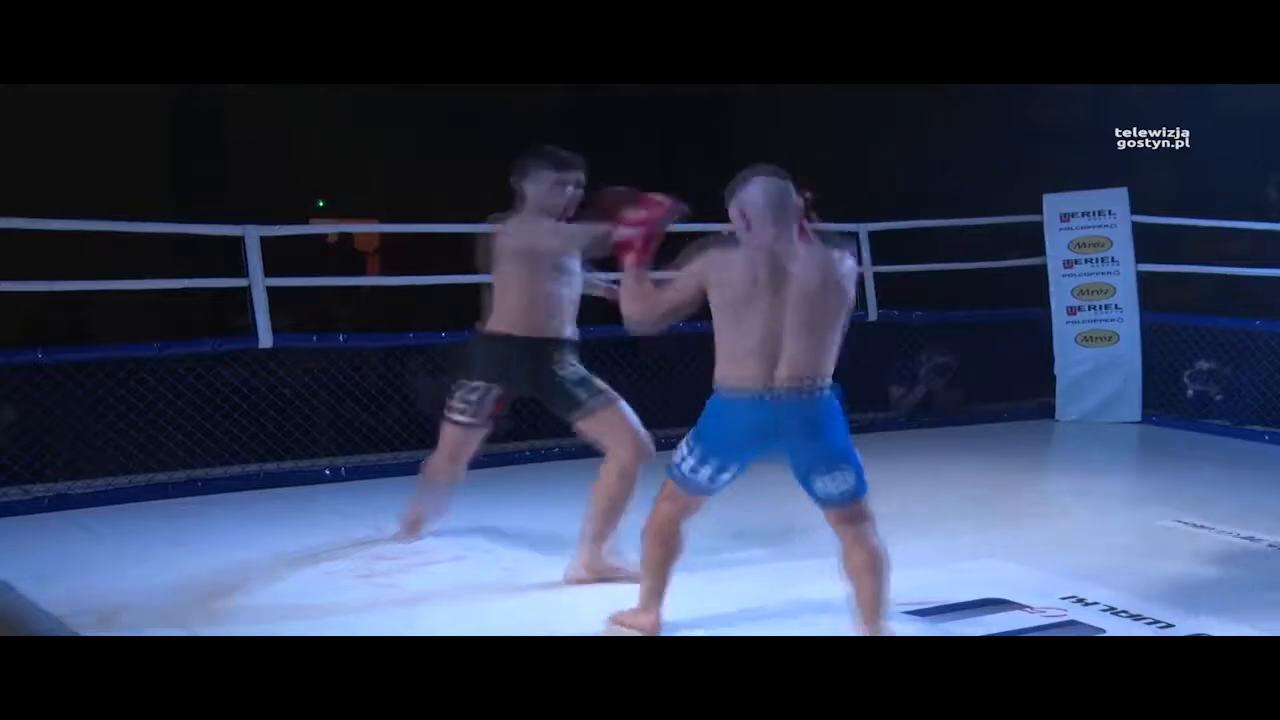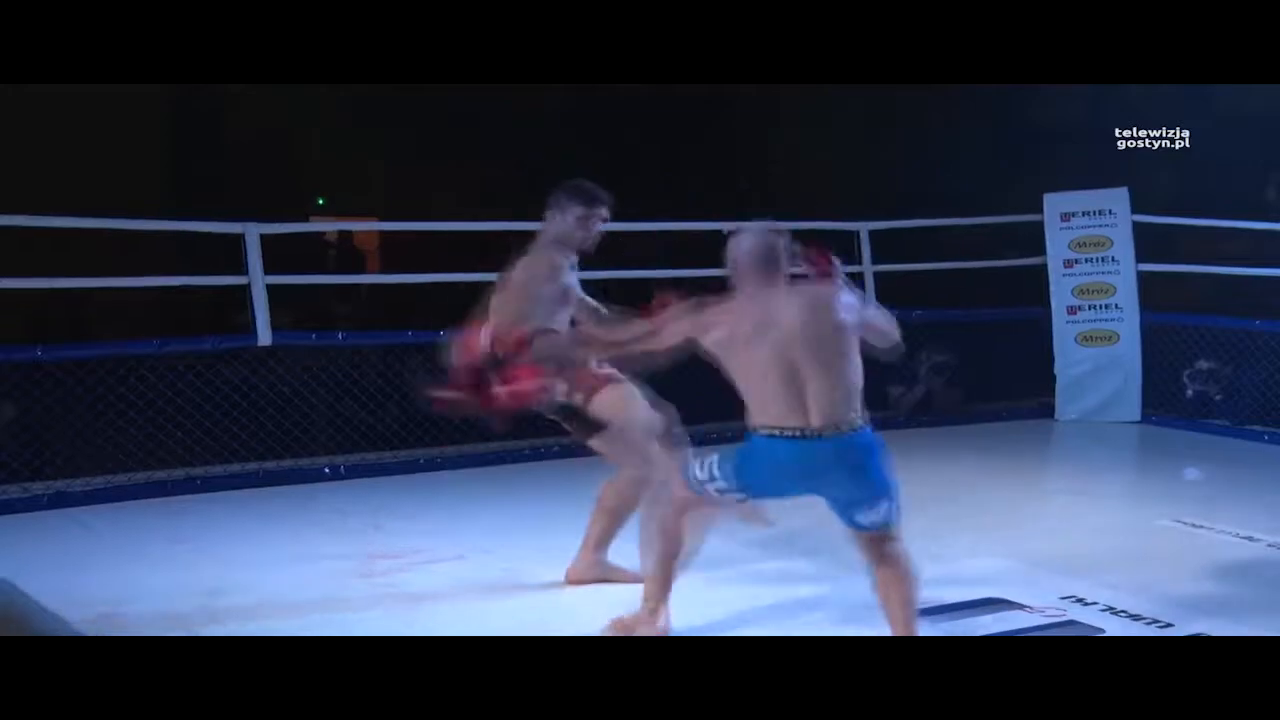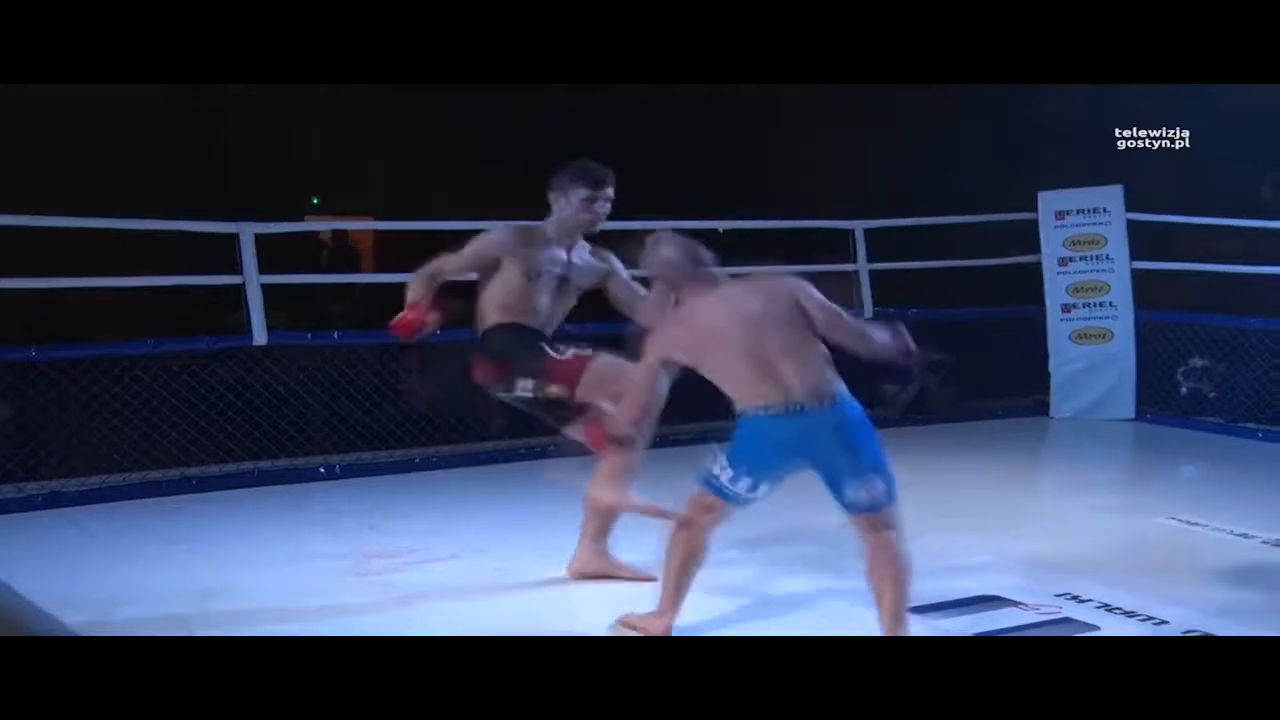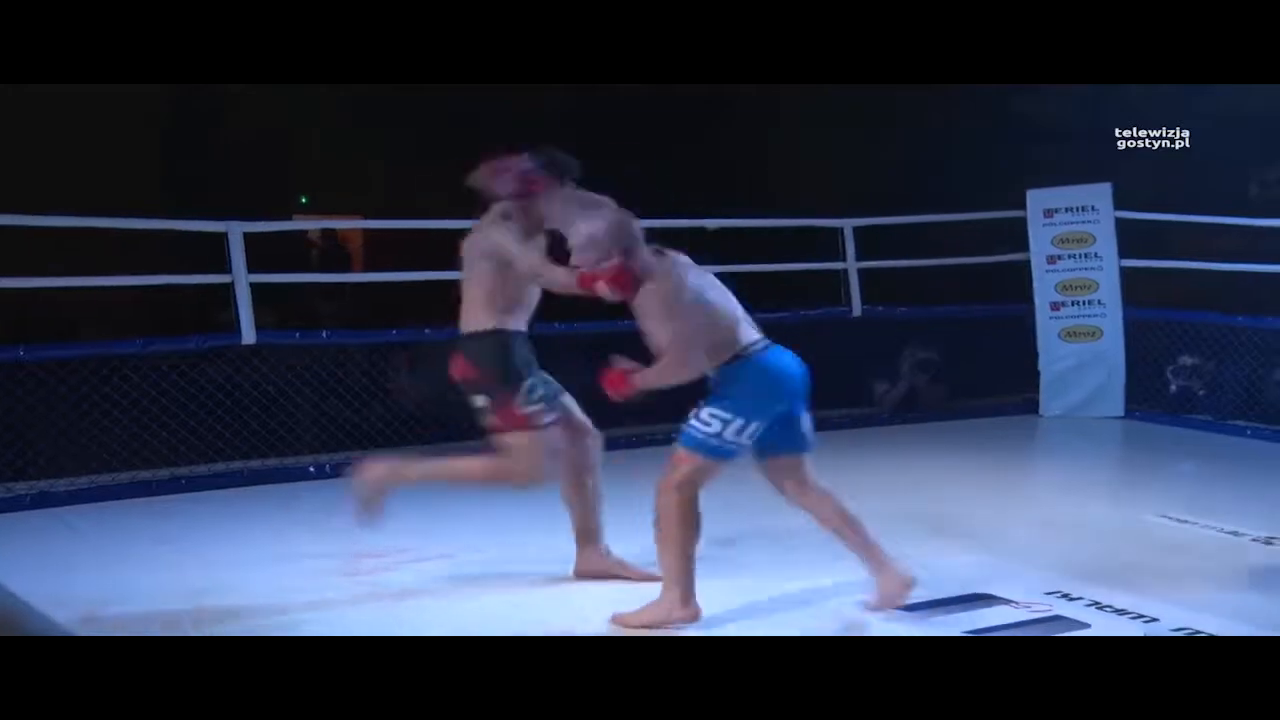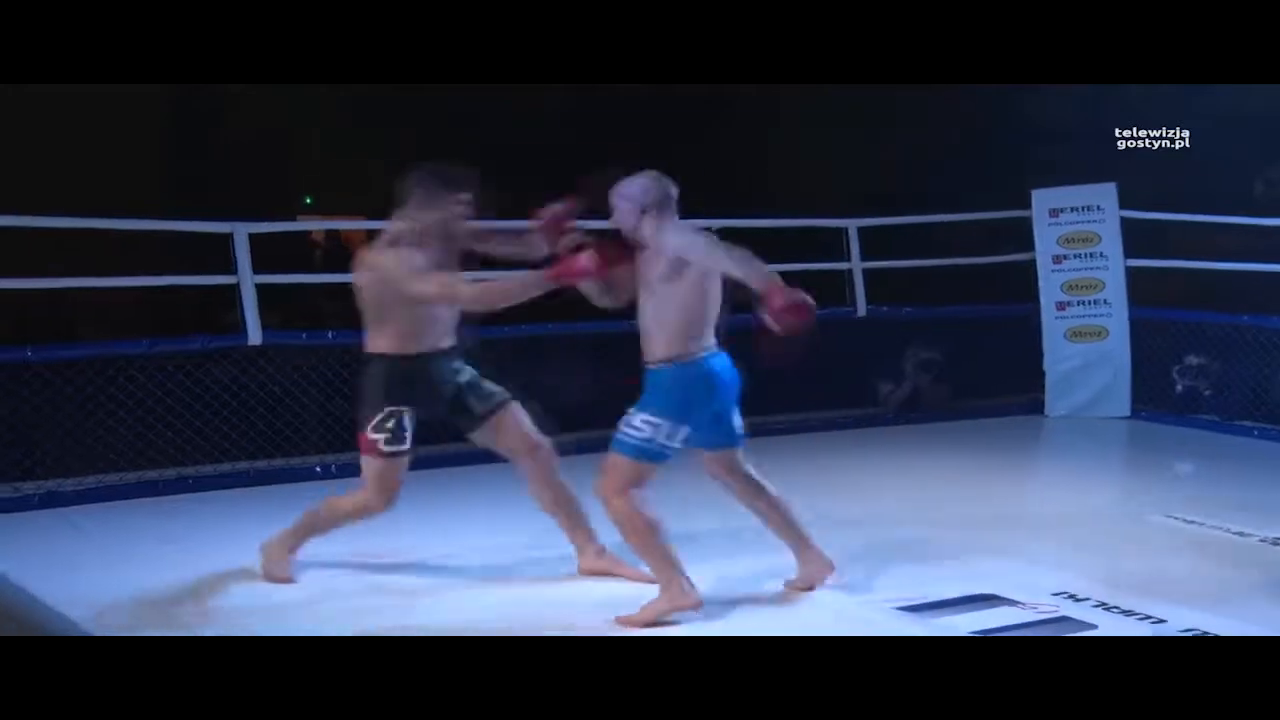
dt=0.2s
person 1, frame 1
left shoulder: (719, 263)
right shoulder: (837, 264)
left elbow: (638, 314)
left wrist: (633, 254)
right wrist: (806, 241)
left hip: (736, 416)
right hip: (812, 415)
left knee: (670, 507)
right knee: (856, 526)
left ankle: (647, 612)
right ankle: (876, 631)
person 1, frame 2
left shoulder: (714, 318)
right shoulder: (834, 300)
left elbow: (642, 338)
right elbow: (889, 336)
left hip: (772, 455)
right hip: (849, 451)
left knee: (673, 499)
right knee: (884, 544)
left ankle: (650, 616)
right ankle: (906, 635)
person 1, frame 3
left shoulder: (670, 333)
right shoulder: (783, 287)
left elbow: (633, 406)
right elbow: (859, 339)
left wrist: (610, 431)
right wrist: (889, 340)
left hip: (764, 434)
right hip: (838, 421)
left knee: (698, 517)
right knee: (880, 529)
left ankle: (661, 616)
right ankle: (895, 632)
person 1, frame 4
left shoulder: (661, 290)
right shoulder: (652, 261)
left elbow: (686, 367)
left wrist: (632, 379)
left hip: (751, 380)
right hip: (781, 368)
left knee: (676, 485)
right knee: (796, 484)
left ankle: (677, 601)
right ankle: (885, 571)
person 1, frame 5
left shoulder: (676, 238)
right shoulder: (649, 250)
left elbow: (733, 259)
right elbow: (608, 297)
left wrist: (776, 292)
left hip: (677, 383)
right hip: (712, 372)
left knee: (614, 488)
right knee: (734, 472)
left ankle: (676, 590)
right ankle: (812, 560)
person 2, frame 1
left shoulder: (569, 236)
right shoulder: (519, 229)
right wrist: (624, 225)
left hip: (557, 357)
right hip: (498, 351)
left knee: (636, 446)
right knee: (450, 458)
left ankle: (590, 558)
right ankle: (424, 511)
person 2, frame 2
left shoulder: (557, 265)
right shoulder: (546, 257)
left elbow: (608, 325)
left hip: (546, 364)
right hip: (539, 363)
left knee: (637, 464)
right knee: (645, 417)
left ankle: (590, 560)
person 2, frame 3
left shoulder: (598, 262)
right shoulder: (511, 239)
left elbow: (651, 314)
right elbow: (431, 273)
right wrist: (418, 309)
left hip: (531, 363)
right hip: (507, 354)
left knee: (615, 443)
right knee: (648, 382)
left ankle: (592, 553)
right ankle: (613, 491)
person 2, frame 4
left shoulder: (516, 229)
right shoulder: (500, 233)
left hip: (504, 353)
right hip: (493, 356)
left knee: (586, 441)
right knee: (535, 467)
left ankle: (592, 554)
right ankle: (391, 473)
person 2, frame 5
left shoulder: (443, 238)
right shoulder: (385, 260)
left elbow: (528, 249)
right elbow: (473, 298)
left wrist: (550, 226)
right wrist: (558, 275)
left hip: (447, 368)
right hip: (396, 379)
left knee: (536, 451)
right knee: (379, 497)
left ankle: (592, 553)
right ankle: (283, 544)
